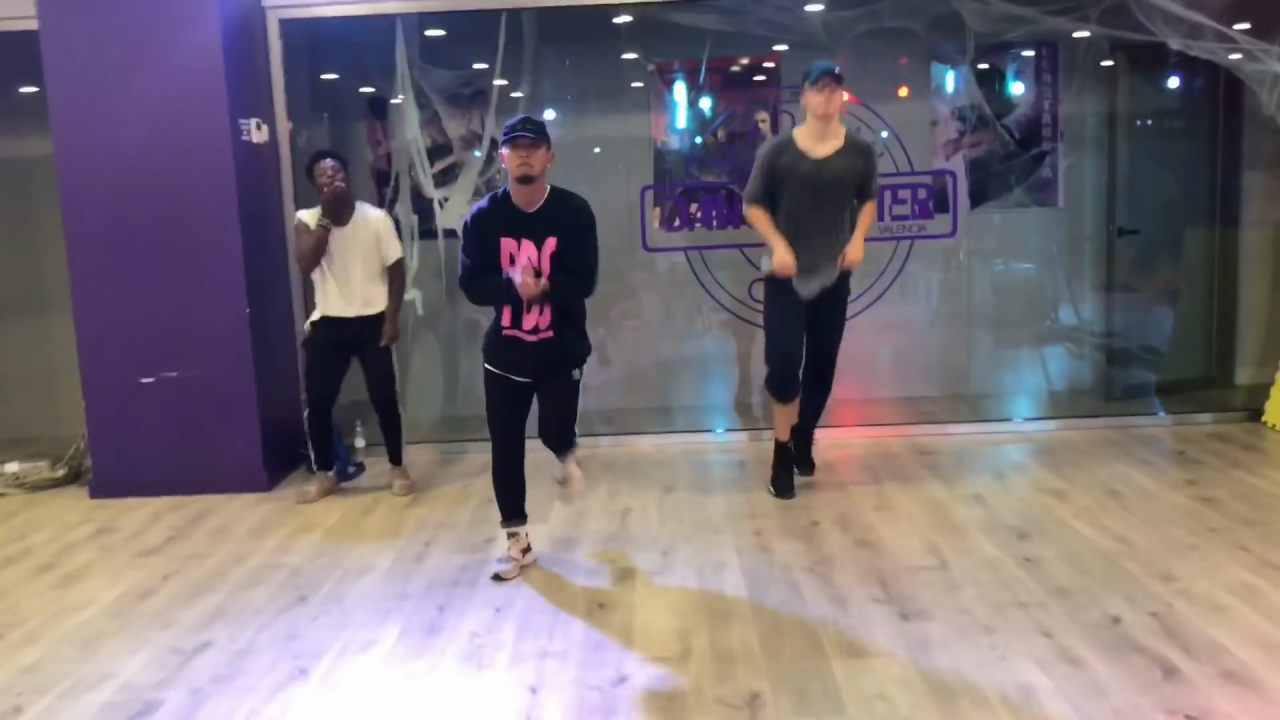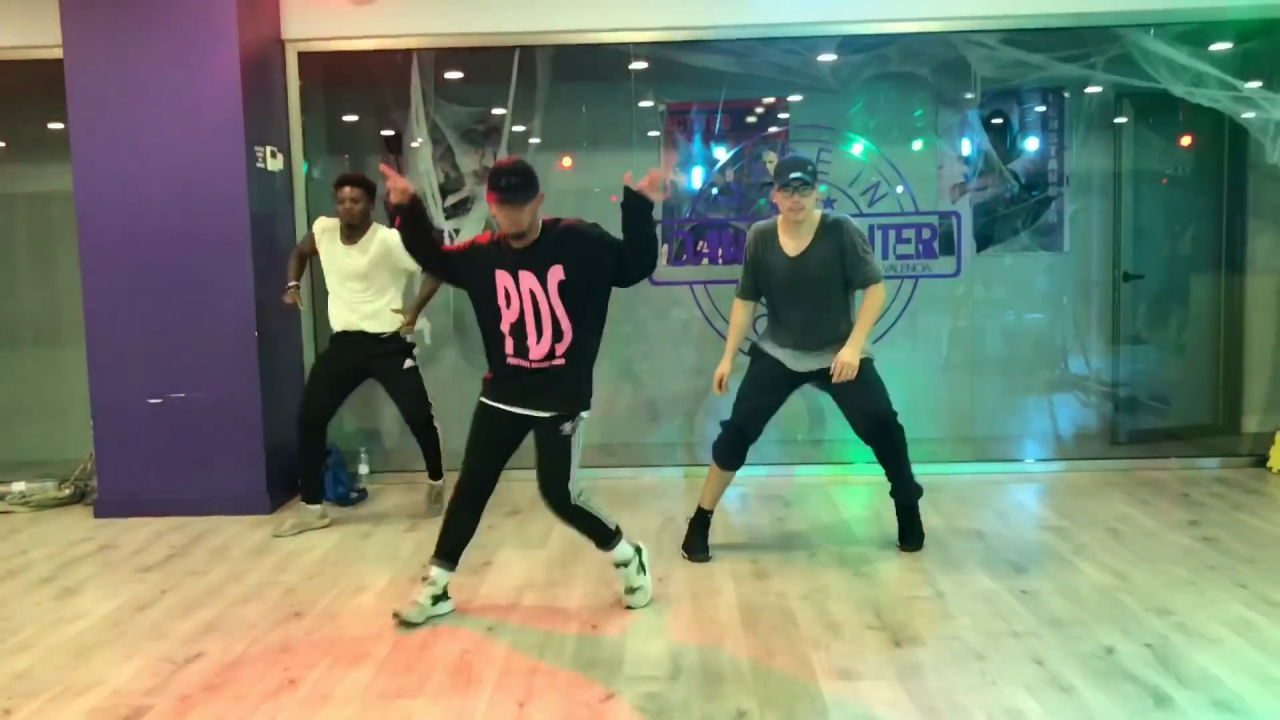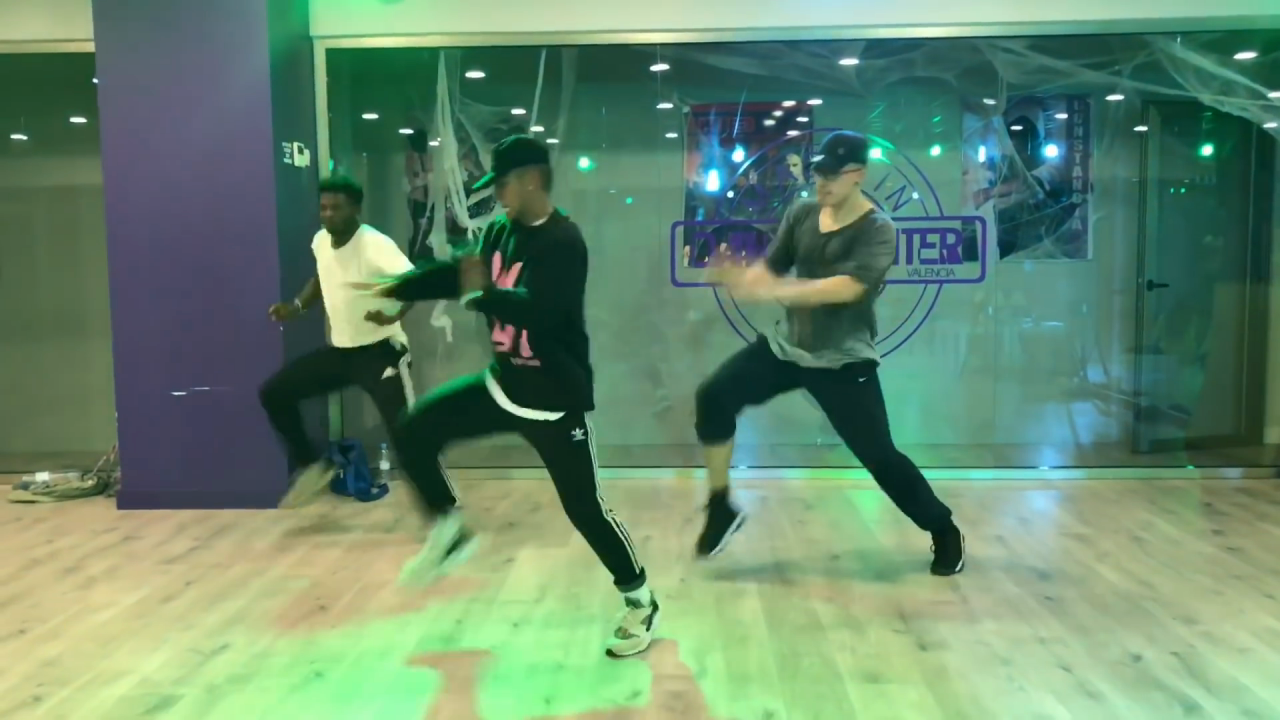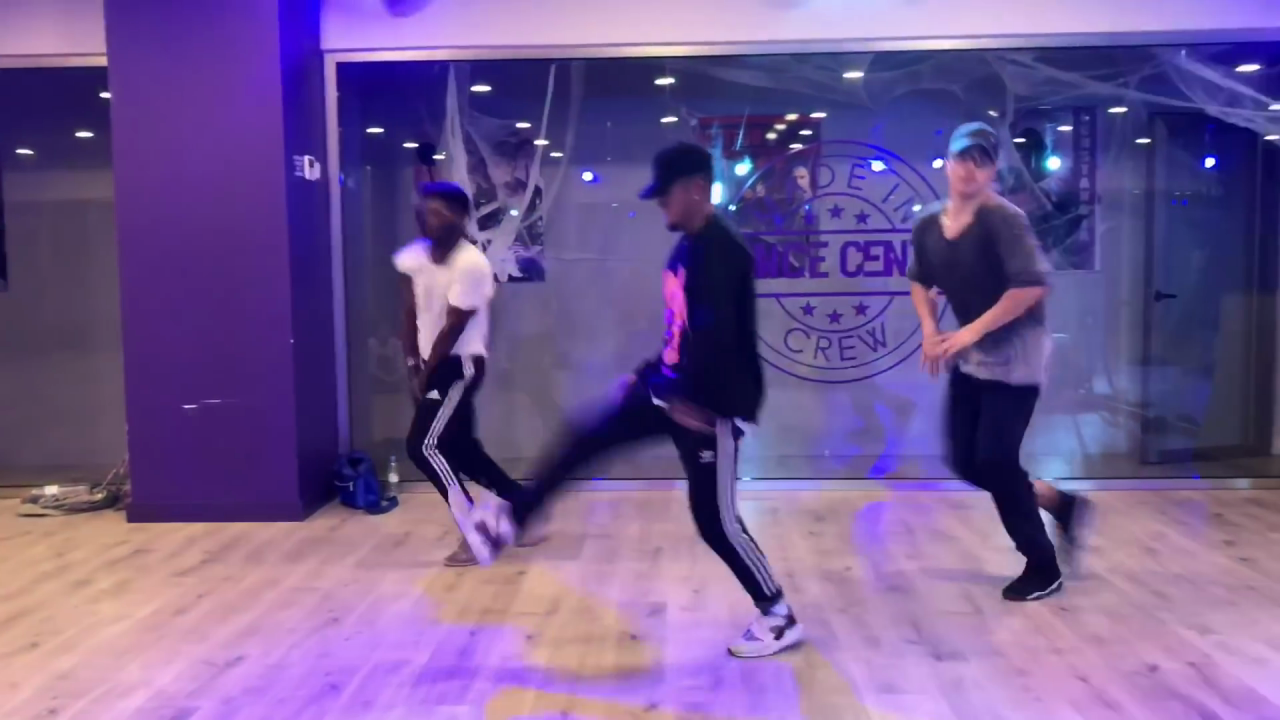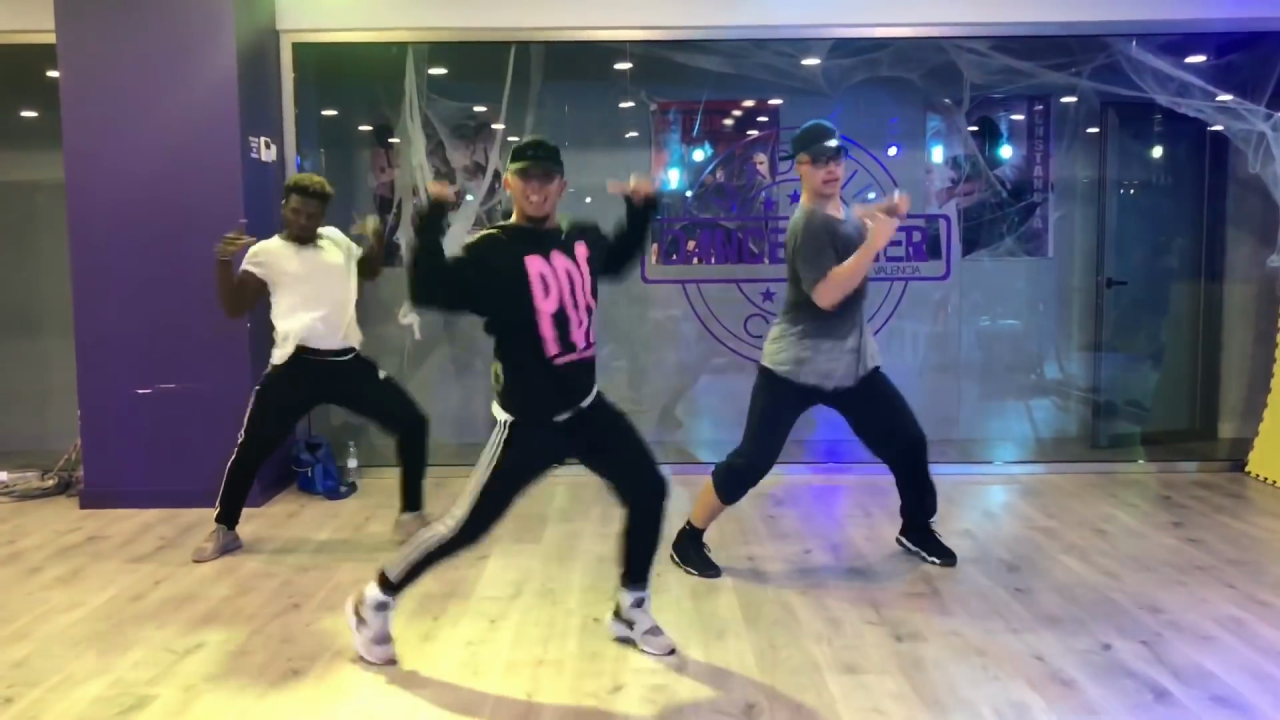
dt=1s
person 1, frame 1
left shoulder: (574, 212)
right shoulder: (484, 217)
left elbow: (582, 282)
right elbow: (474, 285)
left wrist: (541, 289)
right wrist: (514, 285)
left hip: (560, 350)
right hip: (505, 353)
left knee: (555, 432)
right knee: (506, 447)
left ankle: (564, 454)
right ankle: (516, 540)
person 1, frame 2
left shoulder: (579, 242)
right shoulder: (482, 253)
left elbow: (635, 266)
right elbow: (434, 258)
left wrist: (638, 206)
right wrist: (409, 209)
left hip: (563, 396)
right hip: (504, 393)
left knee: (560, 493)
right knee: (471, 487)
left ankle: (627, 556)
right ankle: (436, 585)
person 1, frame 3
left shoulder: (560, 243)
right shoulder: (504, 232)
left elbow: (542, 314)
right elbow: (461, 273)
left wrist: (484, 295)
right wrist: (394, 288)
left hip: (555, 397)
right hip: (502, 382)
left knee: (586, 508)
right knee: (412, 434)
left ankle: (640, 602)
right ankle: (449, 533)
person 1, frame 4
left shoulder: (719, 251)
right shoulder: (691, 247)
left elbow: (719, 334)
left wrist: (697, 399)
right wrist: (666, 382)
left hip: (709, 405)
right hip: (663, 388)
left knee: (716, 523)
right knee: (581, 441)
left ankle: (777, 617)
right ankle: (504, 524)
person 1, frame 5
left shoulder: (578, 238)
right shoulder: (494, 251)
left elbow: (618, 259)
right elbow: (427, 291)
left wrist: (642, 206)
right wrist: (433, 215)
left hip: (584, 405)
right hip: (529, 417)
left knee: (649, 490)
right knee: (467, 525)
left ankle: (631, 608)
right ankle: (377, 599)
person 2, frame 1
left shoulder: (859, 151)
right shoulder: (777, 149)
left elbow: (868, 199)
right elbow: (753, 205)
left wrist: (857, 240)
right wrist: (777, 245)
left hip: (832, 274)
right hip: (786, 275)
left knee: (822, 365)
right knee: (784, 359)
left ankle: (803, 438)
right ankle: (782, 451)
person 2, frame 2
left shoulder: (841, 231)
right shoulder: (761, 236)
left elbow: (875, 287)
right elbow: (746, 296)
left wrist: (853, 346)
right wrist: (728, 355)
left hip: (838, 352)
right hip: (777, 351)
left knee: (879, 421)
right knee: (739, 429)
left ankle: (907, 508)
right ankle: (700, 521)
person 2, frame 3
left shoulder: (877, 231)
right shoulder: (802, 213)
left elbow: (848, 289)
right elbow: (772, 264)
left wrist: (768, 291)
right wrist: (751, 276)
left hip: (844, 360)
right hip: (785, 347)
left knee: (878, 455)
right knee: (713, 398)
left ankle: (944, 530)
right ankle: (720, 507)
person 2, frame 4
left shoulder: (1001, 217)
right shoulder: (927, 225)
left elbow: (1031, 285)
right elbow: (922, 282)
left wrist: (971, 330)
right wrist: (929, 331)
left hip: (1013, 357)
right hip: (968, 357)
left knee: (994, 460)
right knee: (966, 459)
left ankle: (1043, 564)
right ankle: (1061, 505)
person 2, frame 5
left shoulder: (841, 210)
right shoulder: (811, 224)
right elbow: (825, 296)
left wrist: (883, 213)
right wrist: (872, 245)
left hip: (851, 356)
right hip: (797, 362)
left knee: (908, 442)
right knee: (752, 459)
left ankle: (917, 528)
right ankle: (689, 539)
person 3, frame 1
left shoulder: (376, 219)
right shoulder: (306, 220)
left elbow: (395, 270)
right elbow: (307, 264)
left wrist: (392, 318)
right wrist: (326, 215)
left hip: (371, 322)
right hip: (328, 325)
left knee: (385, 400)
right knee: (317, 402)
left ankle: (398, 468)
right ankle: (324, 474)
person 3, frame 2
left shoulder: (388, 239)
right shoulder: (323, 231)
right elbow: (299, 251)
left wrist: (415, 310)
right wrist: (293, 285)
left hip: (387, 343)
right hip: (344, 342)
left knee: (419, 415)
right knee: (309, 416)
left ankle: (436, 484)
right ankle: (311, 507)
person 3, frame 3
left shoulder: (375, 244)
right shoulder: (321, 241)
left wrist: (395, 314)
right wrist: (297, 304)
left hip: (380, 349)
right hip: (341, 350)
right knee: (274, 393)
right ankle: (313, 466)
person 3, frame 4
left shoulder: (473, 266)
right shoulder: (417, 252)
left elbow: (452, 327)
right elbow: (413, 306)
left wrist: (424, 373)
right wrist: (413, 362)
left hip: (459, 365)
right hip: (431, 364)
left knee: (423, 447)
right knee: (460, 452)
person 3, frame 5
left shoulder: (337, 241)
right shoulder: (265, 253)
left elbow: (369, 271)
right elbow: (233, 308)
left wrist: (375, 244)
right wrist: (223, 261)
left hip: (347, 360)
right hip: (296, 364)
left knee: (412, 422)
right knee: (252, 447)
left ankle: (411, 514)
right ankle: (224, 529)
